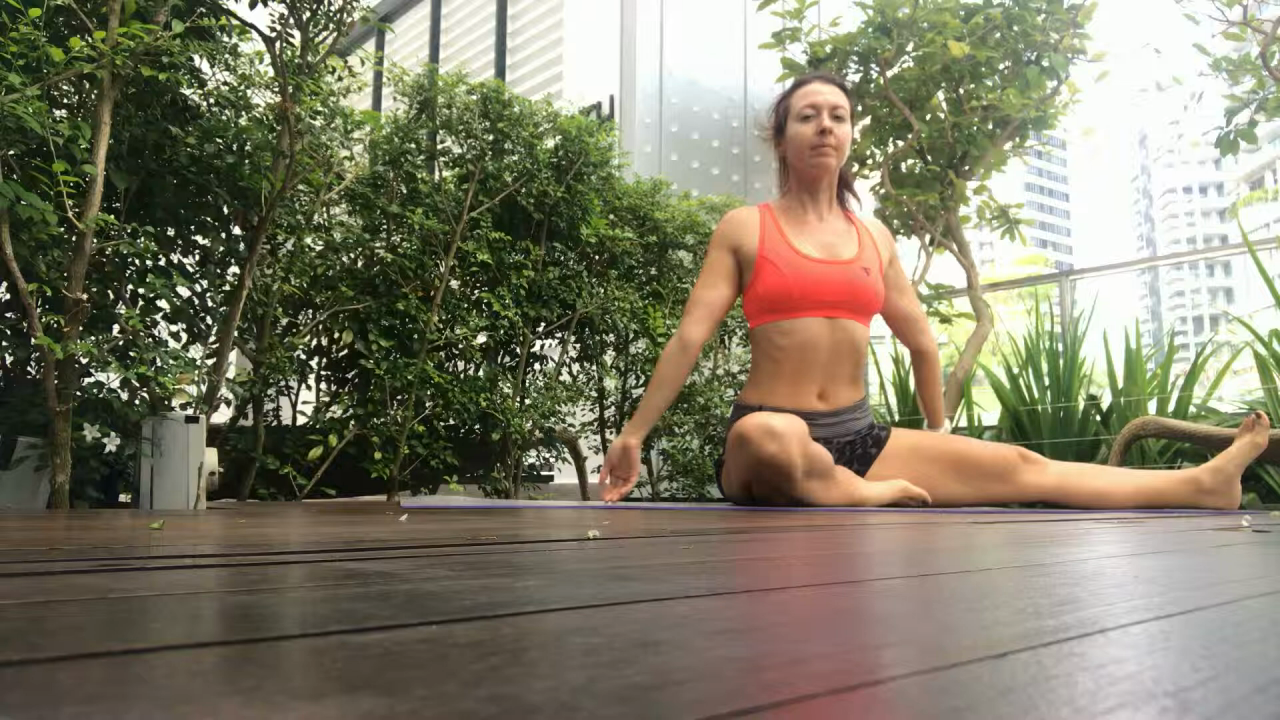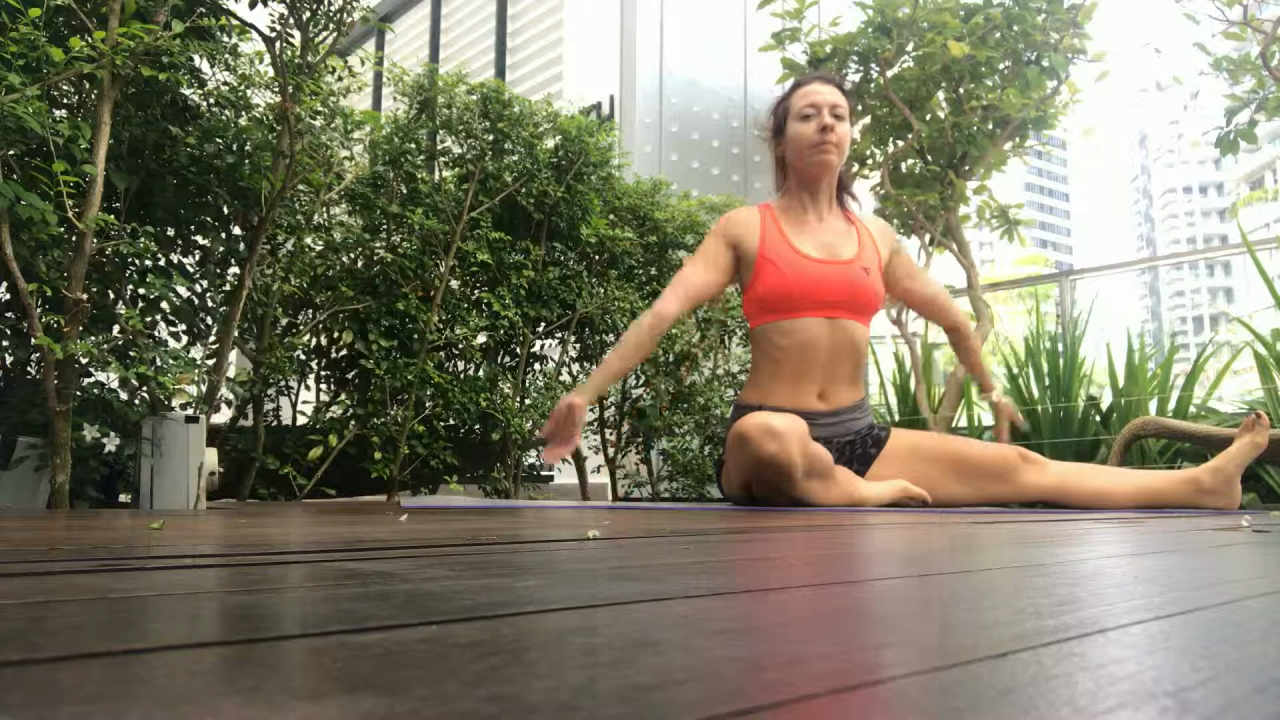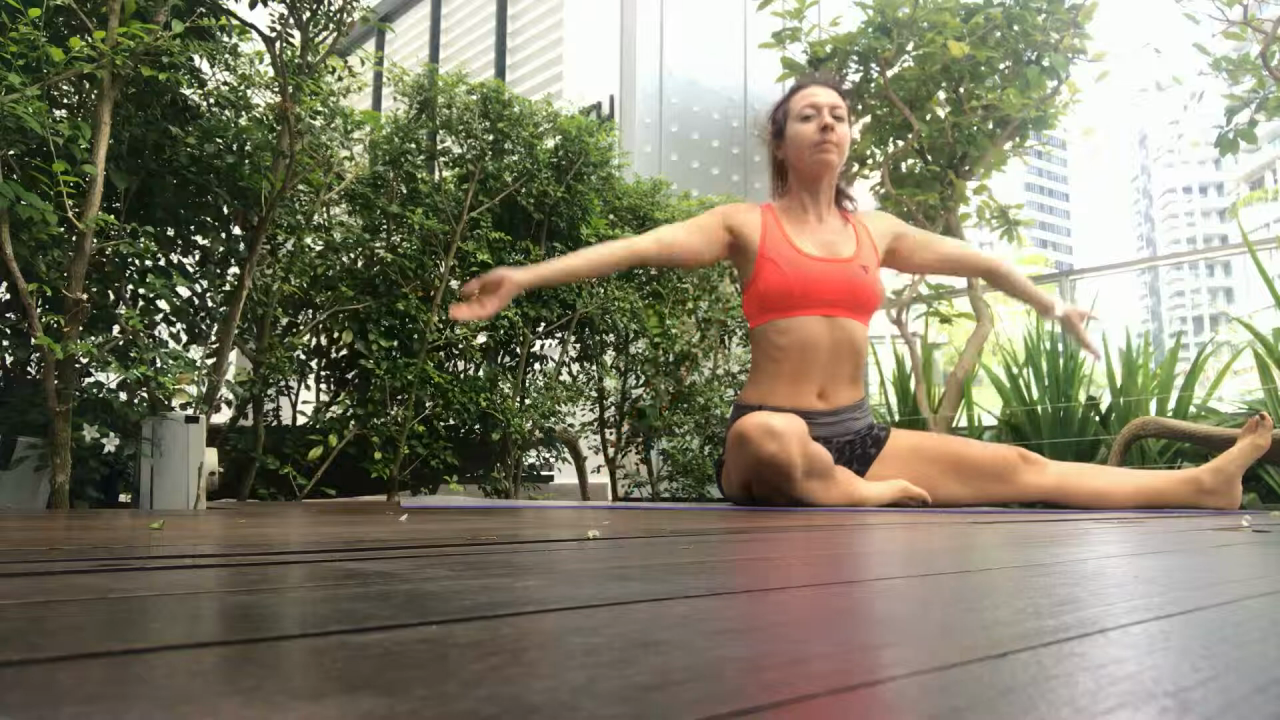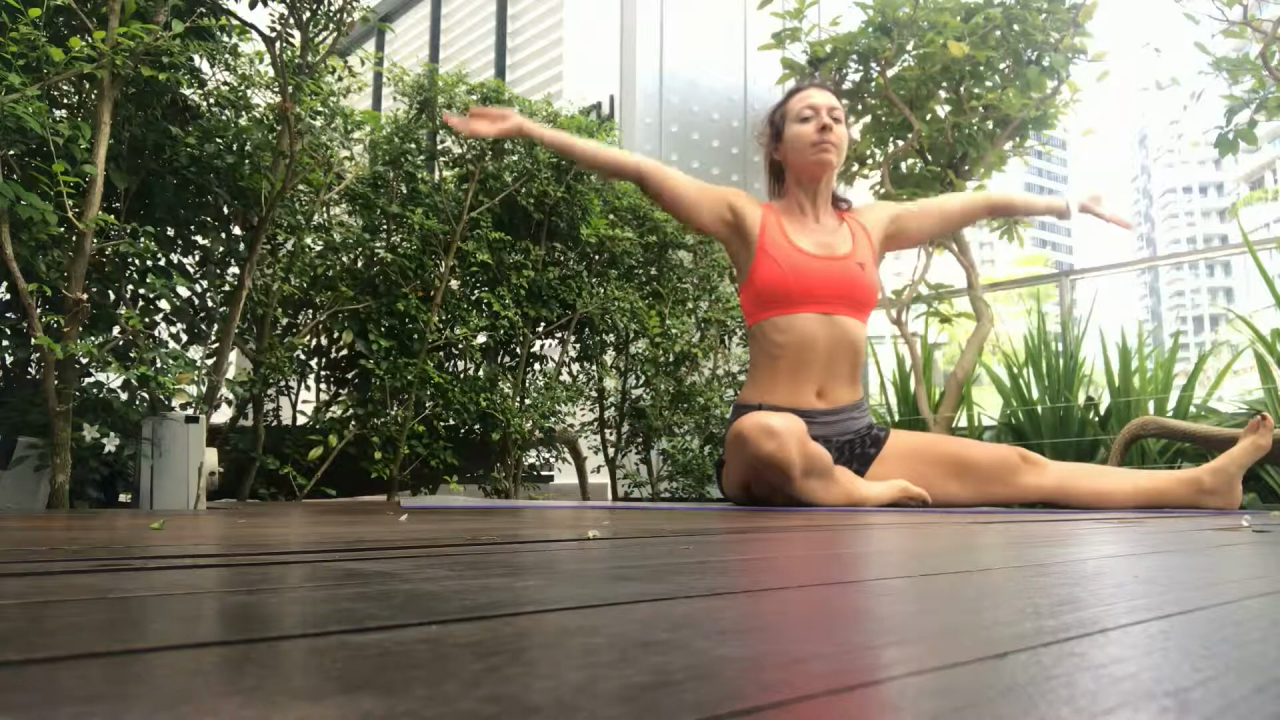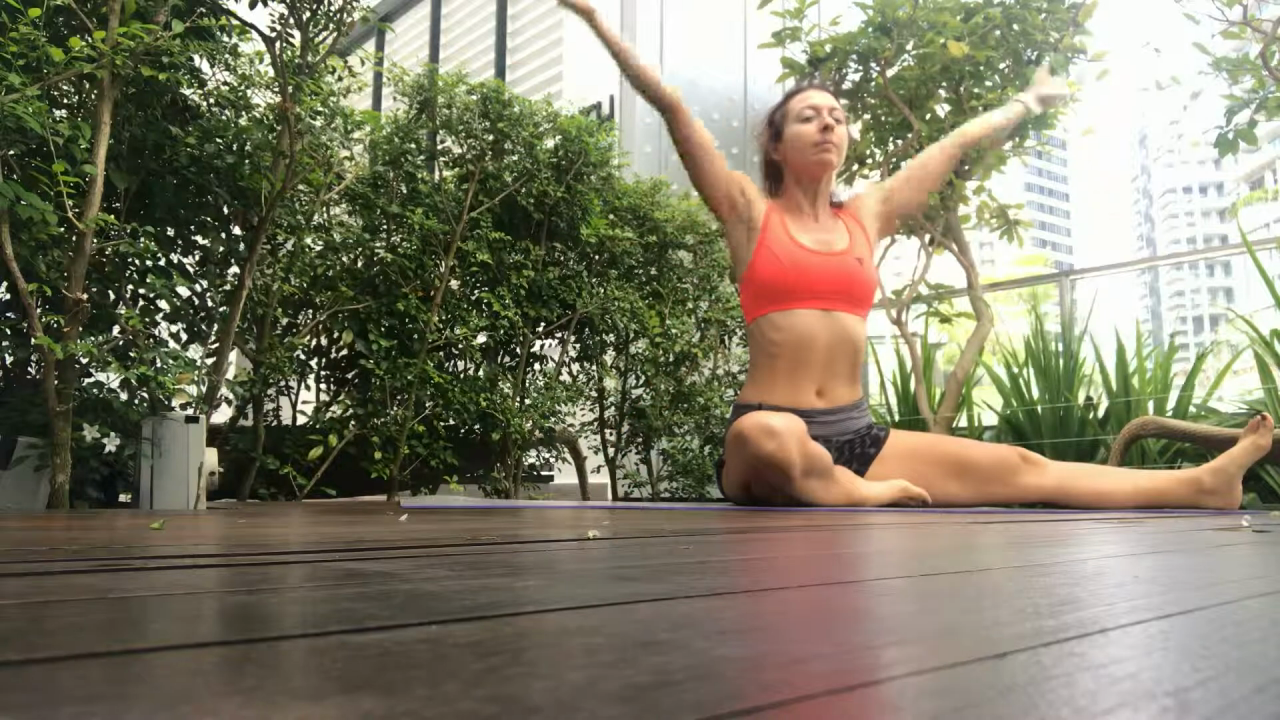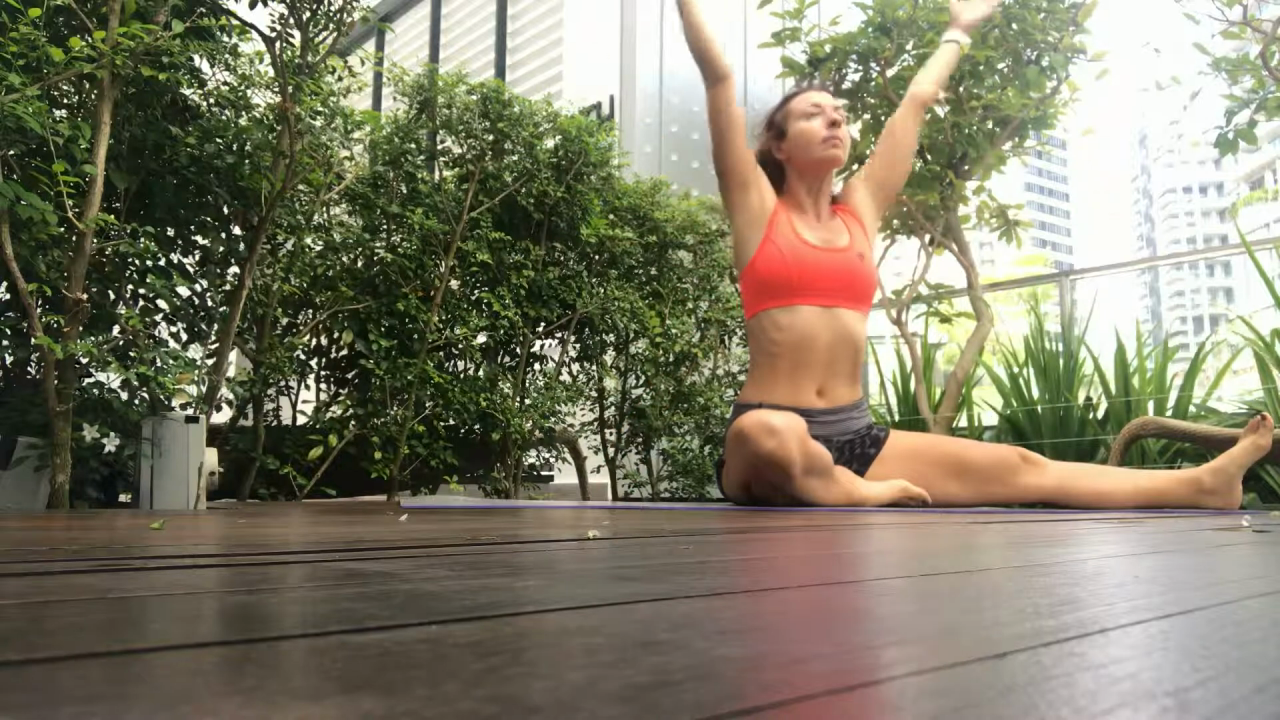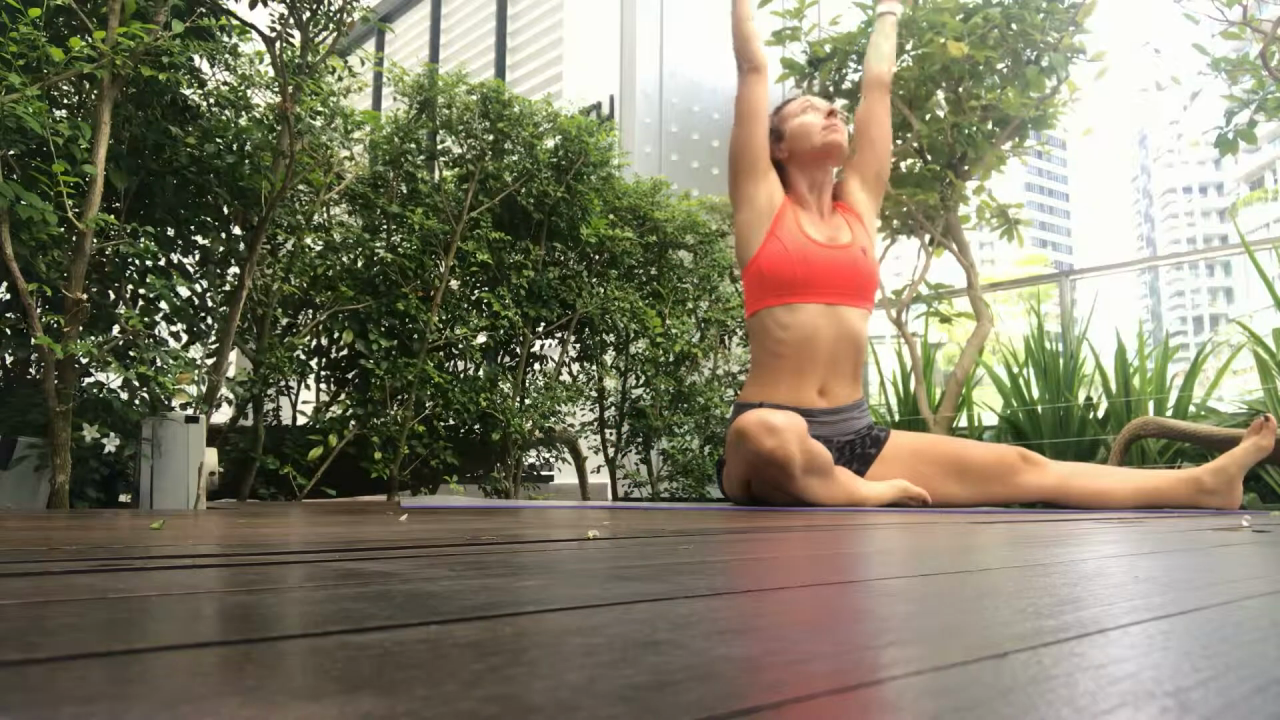
dt=0.2s
person 1, frame 1
left shoulder: (873, 238)
right shoulder: (744, 228)
left elbow: (919, 342)
right elbow: (690, 336)
left wrist: (936, 429)
right wrist: (633, 435)
left hip: (859, 433)
right hip: (767, 439)
left knee: (1020, 466)
right knee: (766, 437)
left ankle: (1199, 485)
right ankle: (867, 498)
person 1, frame 2
left shoulder: (873, 236)
right shoulder: (747, 229)
left elbow: (945, 308)
right elbow: (663, 311)
left wrist: (988, 386)
right wrist: (586, 391)
left hip: (863, 433)
right hip: (763, 444)
left knee: (1018, 467)
right knee: (771, 437)
left ankle: (1198, 486)
right ankle: (869, 500)
person 1, frame 3
left shoulder: (875, 230)
right shoulder: (747, 224)
left elbow: (972, 260)
right elbow: (634, 247)
left wrist: (1048, 302)
right wrist: (529, 275)
left hip: (860, 434)
right hip: (767, 444)
left knee: (1019, 464)
right knee: (771, 435)
left ankle: (1196, 485)
right ankle: (867, 500)
person 1, frame 4
left shoulder: (867, 226)
right shoulder: (743, 218)
left elbow: (969, 206)
right elbow: (637, 168)
left wrist: (1063, 205)
right wrist: (529, 127)
left hip: (857, 435)
right hip: (777, 436)
left knee: (1017, 465)
right knee: (772, 444)
left ankle: (1196, 480)
right ankle: (864, 503)
person 1, frame 5
left shoulder: (867, 217)
right shoulder: (751, 215)
left elbow: (953, 144)
right elbow: (673, 107)
left wrist: (1027, 101)
left hip: (859, 436)
right hip: (773, 440)
left knee: (1015, 466)
right knee: (770, 440)
right ankle: (869, 498)
person 1, frame 6
left shoulder: (861, 211)
right shoulder: (759, 210)
left elbow: (913, 108)
right elbow: (719, 79)
left hip: (855, 437)
right hip: (771, 431)
left knee: (1022, 467)
right knee: (767, 439)
right ankle: (859, 497)
person 1, frame 7
left shoulder: (858, 207)
right shoulder: (762, 205)
left elbow: (877, 85)
right elbow: (753, 71)
left hip: (854, 436)
right hip: (768, 446)
left knee: (1024, 468)
right knee: (766, 433)
right ankle: (860, 497)
